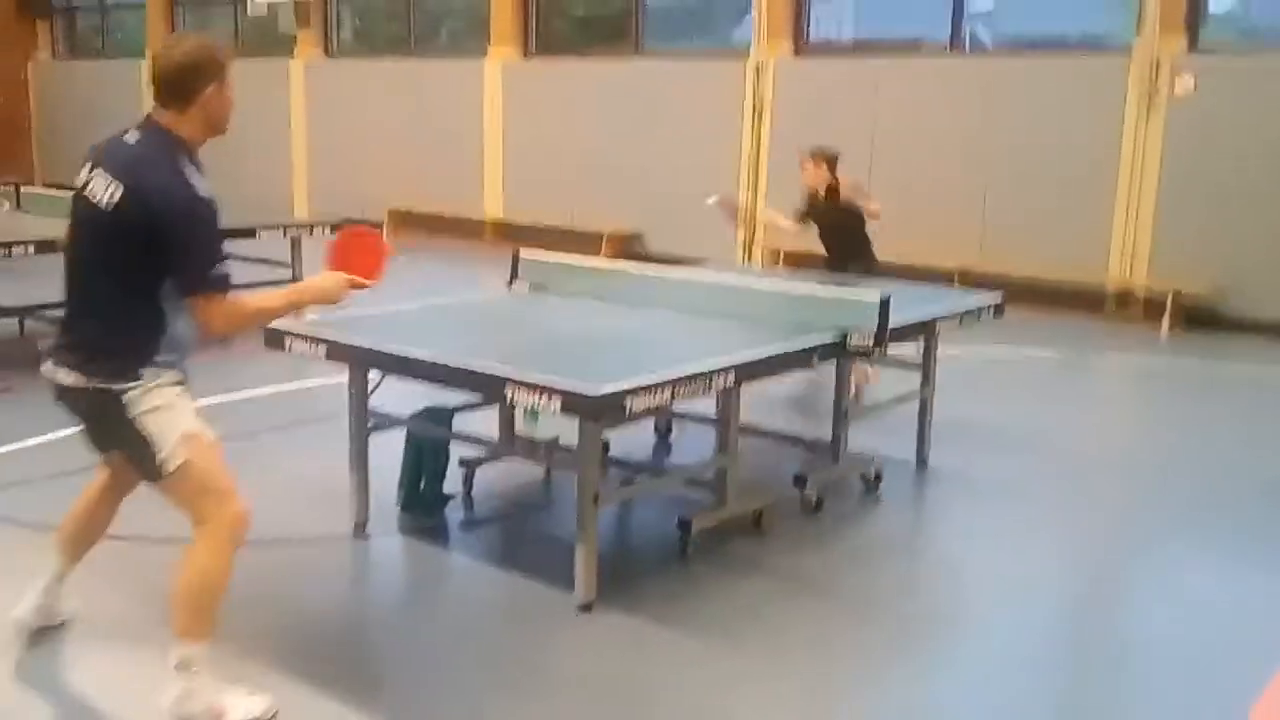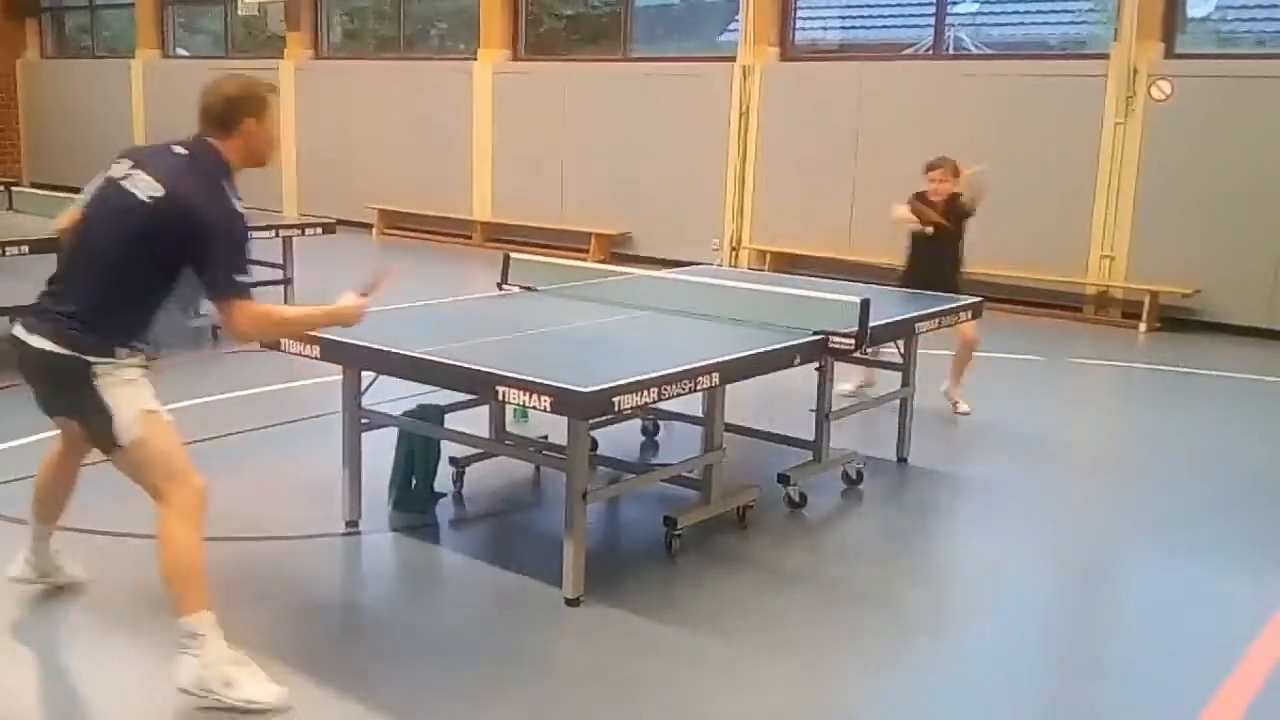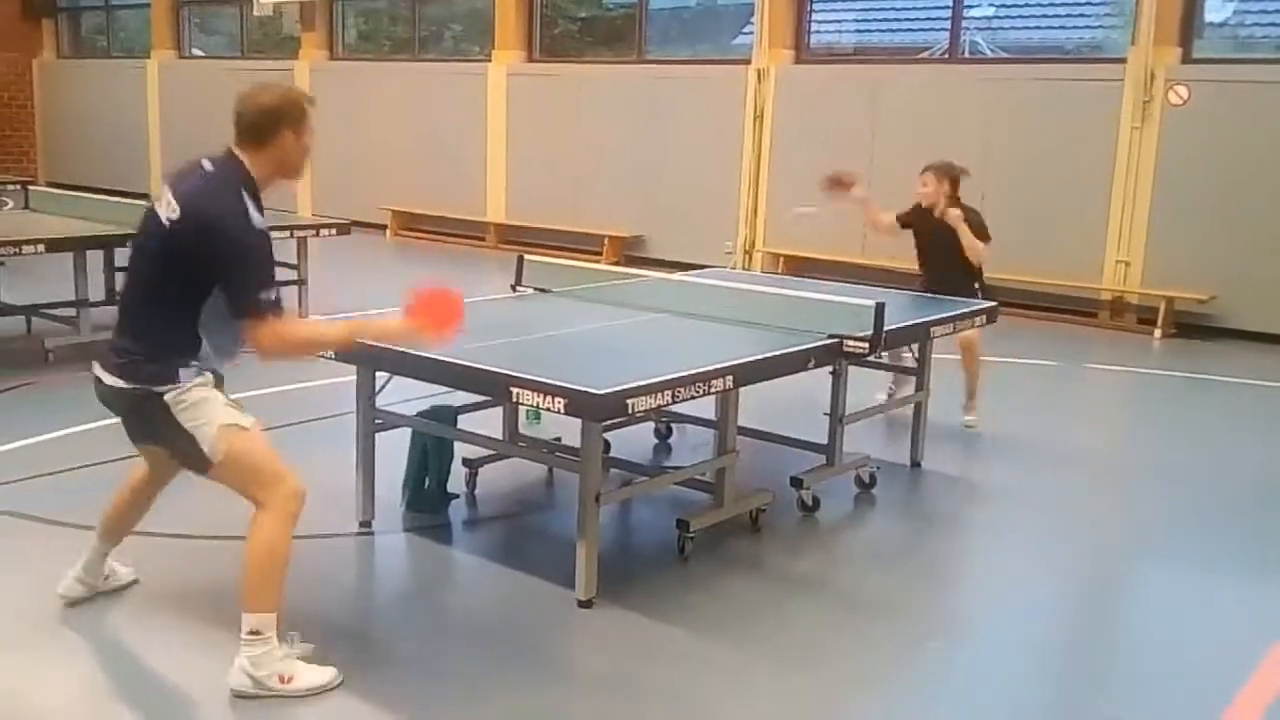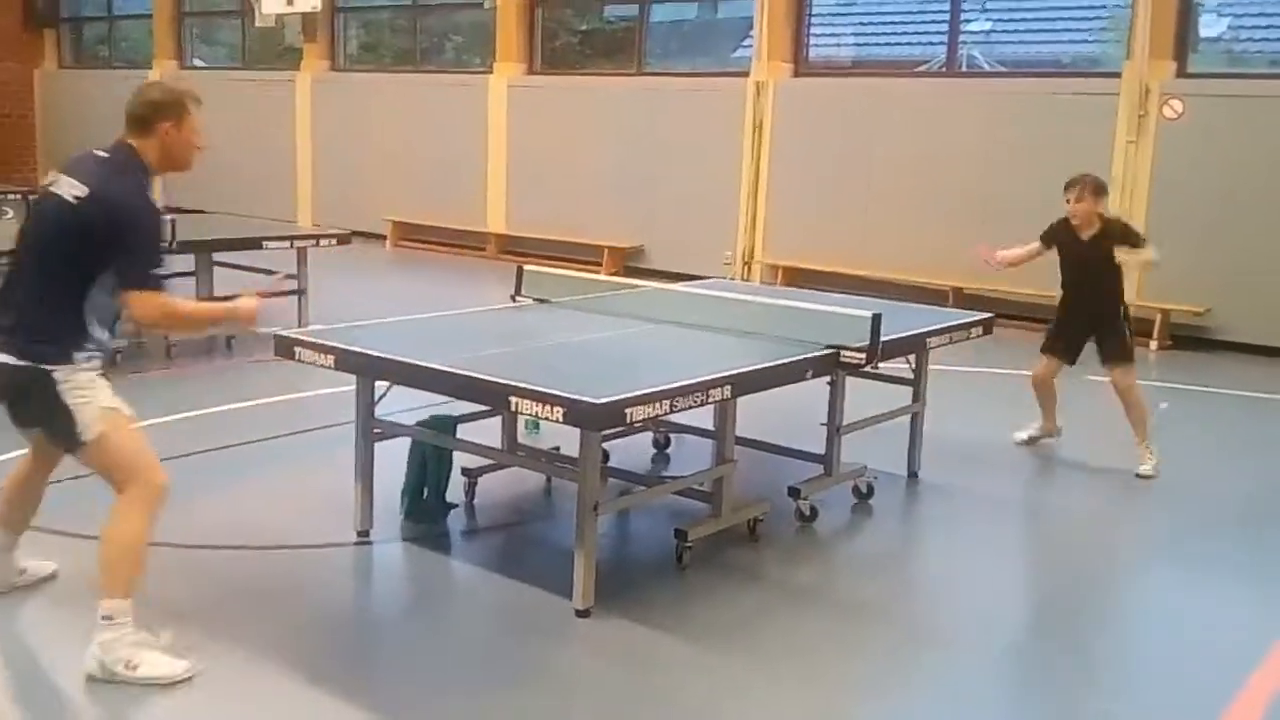
dt=1s
person 1, frame 1
left shoulder: (114, 152)
right shoulder: (179, 192)
right elbow: (219, 319)
left wrist: (180, 265)
right wrist: (311, 292)
left hip: (78, 363)
right hip: (127, 378)
left knee: (123, 473)
right knee: (222, 513)
left ankle: (42, 599)
person 1, frame 2
left shoulder: (145, 159)
right shoulder: (214, 206)
left elbow: (67, 227)
right elbow: (246, 323)
right wrist: (333, 313)
right hip: (90, 358)
left knee: (75, 438)
right knee: (183, 493)
right ankle: (204, 658)
person 1, frame 3
left shoulder: (198, 178)
right shoulder: (235, 221)
right elbow: (272, 341)
left wrist: (210, 300)
right wrist: (368, 328)
left hip: (129, 367)
right hip: (164, 383)
left knee: (160, 466)
right knee: (281, 493)
left ankle: (89, 573)
right ankle: (259, 657)
person 1, frame 4
left shoulder: (82, 170)
right shoulder: (131, 202)
right elbow: (147, 310)
left wrist: (89, 287)
right wrist: (230, 312)
right hip: (51, 363)
right knee: (143, 483)
right ankle: (114, 642)
person 2, frame 1
left shoulder: (845, 193)
right shoulder: (814, 200)
left elbow: (875, 213)
right elbow: (794, 227)
left wrist: (857, 198)
right wrist: (767, 217)
left hip: (858, 269)
right hip: (839, 267)
person 2, frame 2
left shoulder: (960, 204)
right shoulder: (920, 201)
left elbow: (975, 199)
right elbow: (898, 212)
left wrist: (971, 184)
right wrist: (908, 217)
left hip: (948, 285)
right hip: (915, 282)
left knee: (969, 337)
left ankle: (952, 389)
right ankle: (867, 377)
person 2, frame 3
left shoulder: (971, 217)
right shoulder: (922, 213)
left elbow: (978, 259)
right elbow: (882, 225)
left wrist: (959, 226)
right wrist: (862, 198)
left hip: (967, 291)
right hip: (932, 290)
left knee: (968, 339)
left ankle: (970, 404)
right ankle: (898, 384)
person 2, frame 4
left shoulder: (1117, 230)
right shoulder: (1060, 229)
left elbow: (1151, 255)
right elbow: (1028, 251)
left wrist: (1132, 257)
right wrist: (1004, 258)
left hip: (1109, 315)
right hip: (1071, 312)
left knee: (1125, 384)
right knee: (1041, 376)
left ankle: (1146, 449)
right ankle: (1048, 425)
